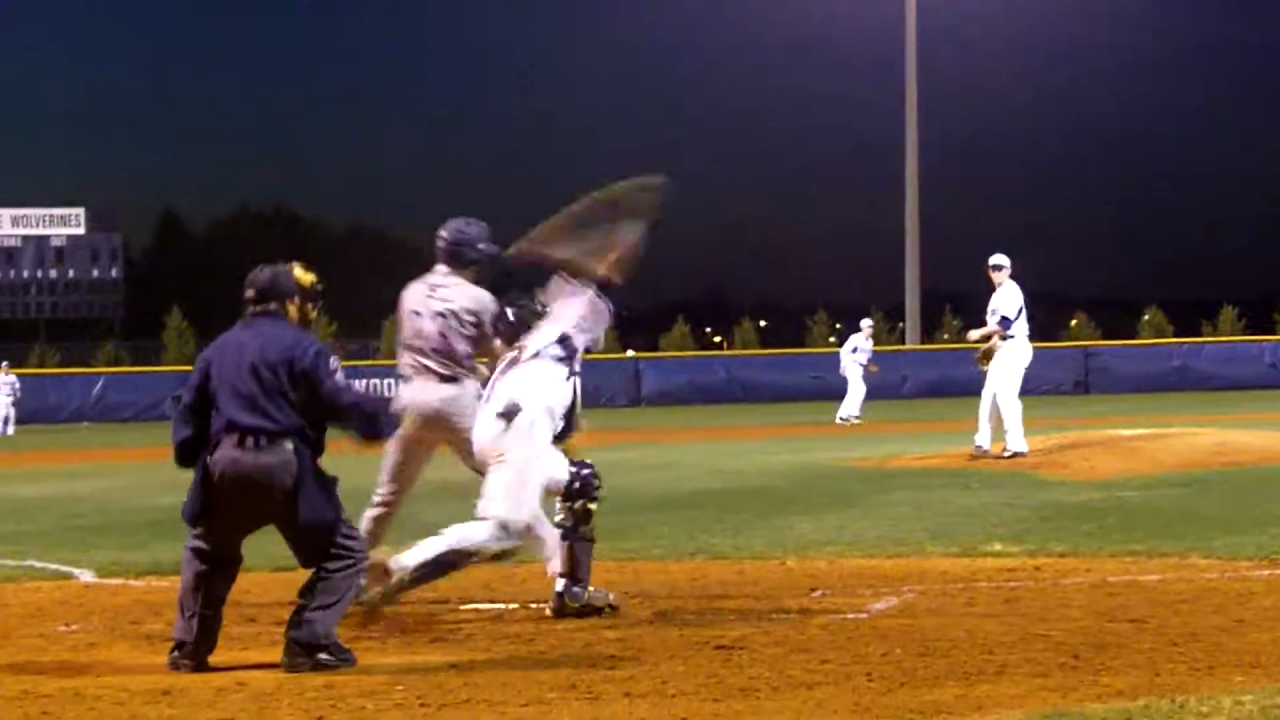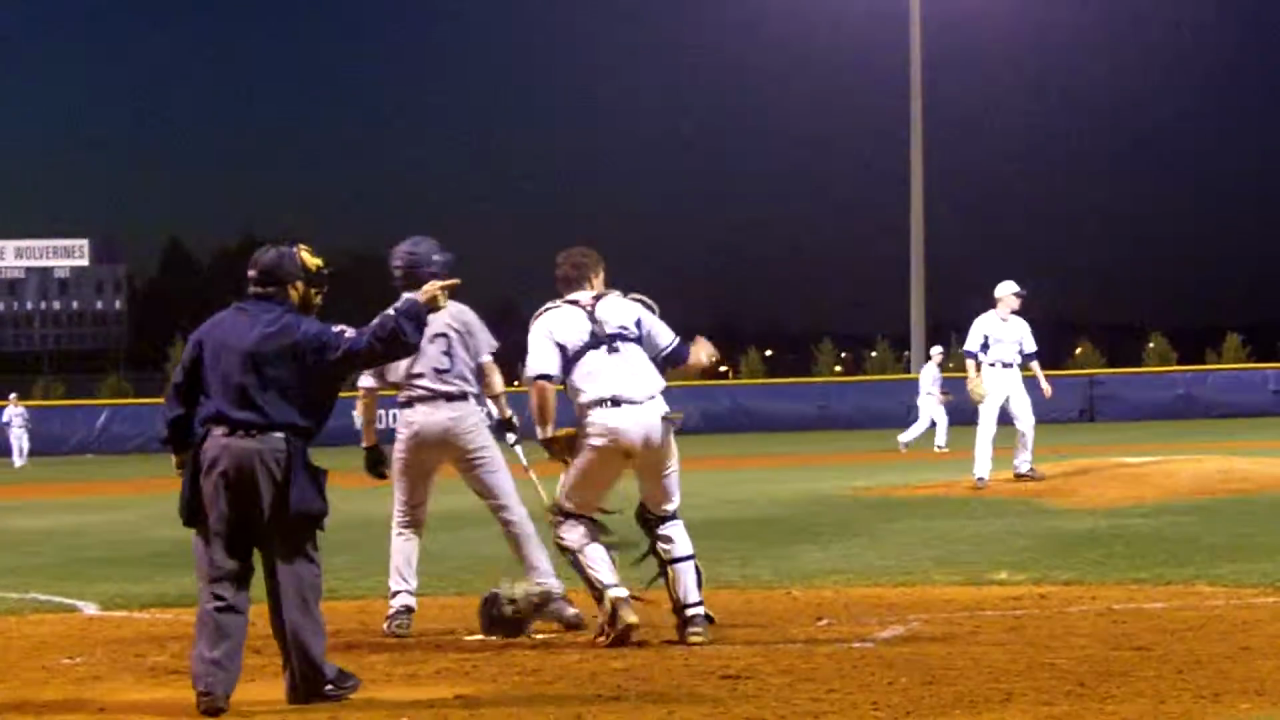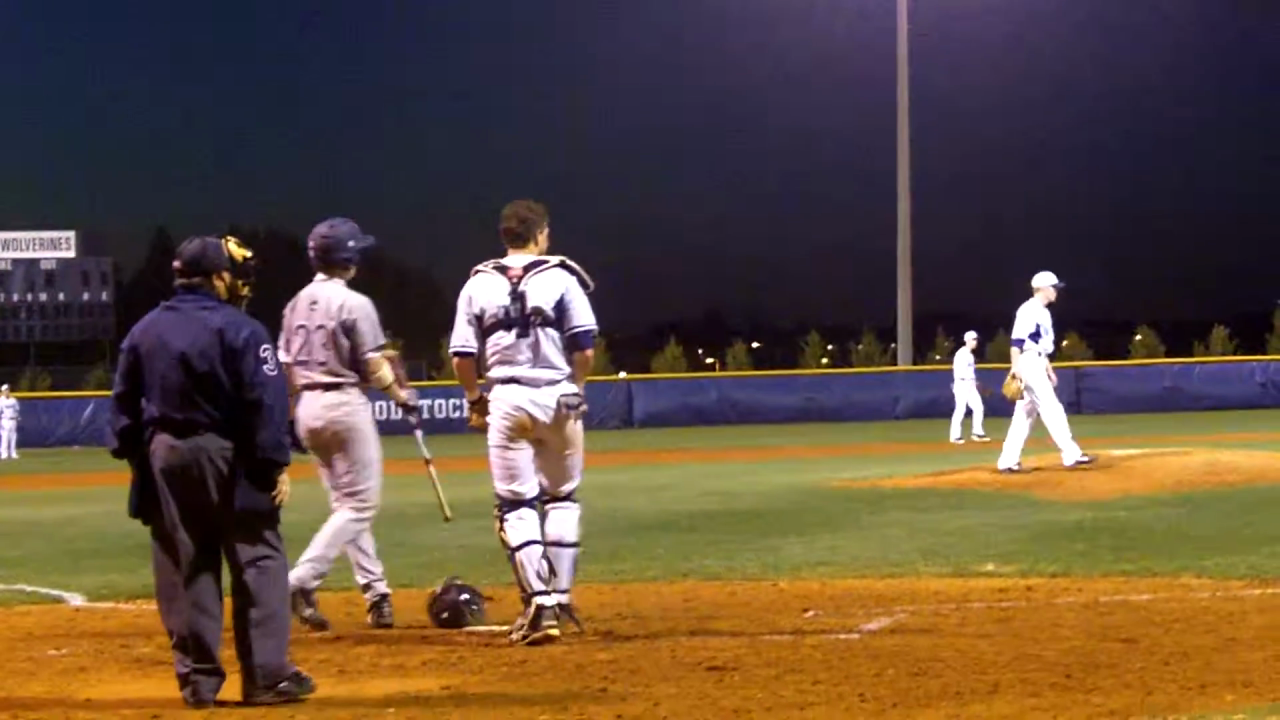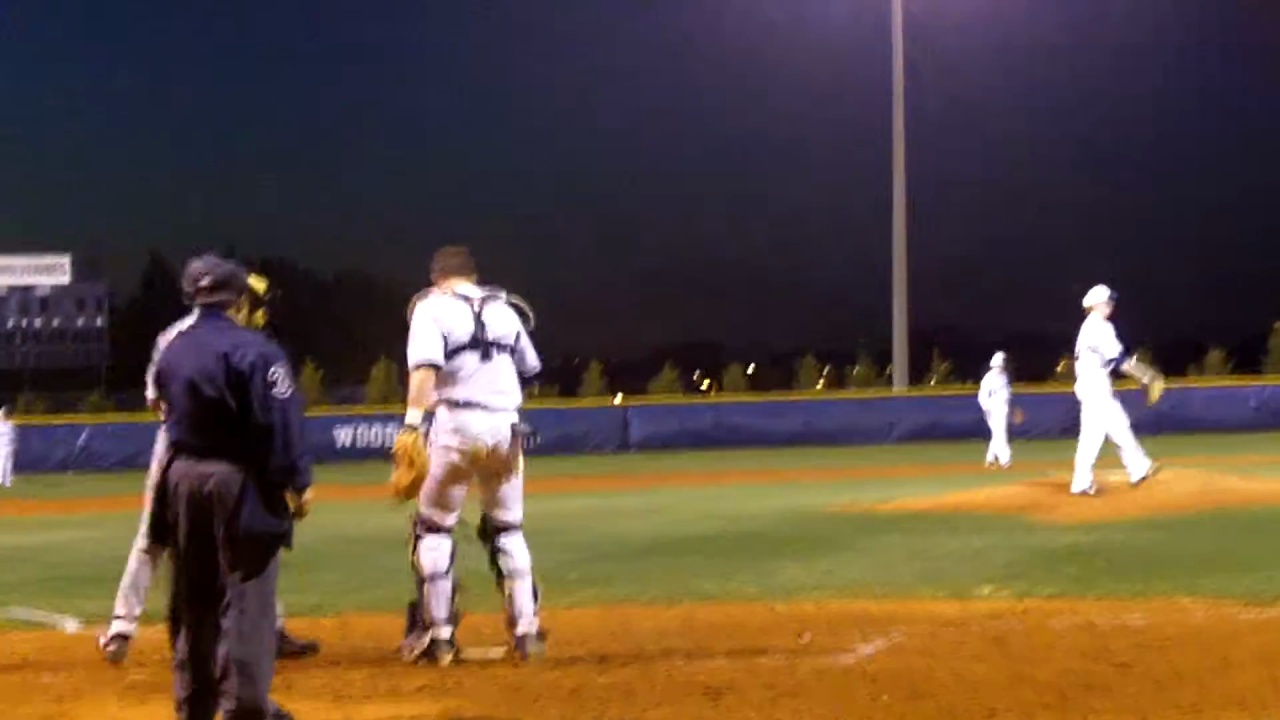
dt=0.7s
person 1, frame 1
left shoulder: (219, 348)
right shoulder: (303, 347)
left elbow: (188, 416)
right elbow: (344, 403)
left wrist: (198, 462)
right wrist: (383, 417)
left hip: (226, 464)
right hip: (285, 465)
left knee: (207, 550)
right knee: (345, 553)
left ankle: (189, 647)
right ankle: (307, 645)
person 1, frame 2
left shoulder: (212, 328)
right shoulder: (302, 334)
left elbow: (181, 391)
right elbow: (369, 344)
left wrist: (181, 444)
right wrist: (417, 306)
left hip: (215, 452)
right hip: (275, 456)
left knee: (221, 573)
right knee: (292, 567)
right ankle: (310, 677)
person 1, frame 3
left shoulder: (144, 329)
right shoulder: (240, 329)
left elbow: (124, 401)
right elbow: (266, 402)
left wrist: (134, 454)
right wrist: (278, 463)
left hip: (165, 456)
right hip: (226, 455)
left knee: (183, 570)
right knee: (258, 560)
left ankle: (197, 678)
right ankle: (266, 672)
person 1, frame 4
left shoulder: (173, 351)
right shoulder: (253, 350)
left elbow: (173, 415)
right elbow: (277, 423)
right wrist: (296, 482)
left hip: (184, 478)
right hip: (239, 481)
left knee: (193, 594)
right knee: (246, 592)
person 2, frame 1
right shoulder: (564, 326)
right hip: (519, 432)
left knee: (581, 481)
right knee: (499, 533)
left ankle: (572, 592)
right ankle: (396, 572)
person 2, frame 2
left shoulder: (548, 321)
right shoulder: (627, 307)
left elbow: (541, 383)
right elbow: (679, 356)
left wrist: (546, 433)
right wrist: (701, 355)
left hip: (604, 425)
right hip: (652, 418)
left knee: (571, 519)
right knee: (662, 518)
left ankle: (615, 601)
right ankle: (693, 616)
person 2, frame 3
left shoulder: (478, 284)
right shoulder: (562, 277)
left elbow: (462, 358)
right elbow: (584, 350)
left wrist: (474, 399)
left hip: (507, 401)
right hip: (558, 399)
left knee: (516, 506)
right knee: (561, 499)
left ankle: (540, 606)
right ankle: (558, 598)
person 2, frame 4
left shoulder: (432, 307)
right shoulder: (504, 309)
left elbow: (425, 369)
right elbow: (529, 375)
left wrist: (412, 424)
left hip: (457, 425)
right hip: (506, 426)
left knee: (434, 528)
right knee: (505, 530)
left ankle: (438, 635)
right ankle: (526, 631)
person 3, frame 1
left shoulder: (411, 292)
right shoulder: (479, 299)
right elbow: (492, 353)
left hip: (411, 395)
right hip: (456, 397)
left knee: (388, 494)
person 3, frame 2
right shoulder: (458, 313)
left elbow: (367, 391)
right elbow: (488, 368)
left wrist: (370, 445)
right wrist: (505, 414)
left hip: (414, 420)
right hip: (462, 416)
left knee: (407, 521)
right knee: (509, 508)
left ankle: (400, 606)
right ankle: (550, 595)
person 3, frame 3
left shoulder: (297, 303)
right shoulder: (354, 303)
left elbow: (285, 365)
right elbow: (373, 366)
left wrist: (288, 420)
right wrist: (404, 397)
left hip: (306, 408)
right hip: (345, 404)
left knee: (352, 502)
right knee: (358, 505)
left ankle: (377, 596)
right ankle: (300, 583)
person 3, frame 4
left shoulder: (170, 336)
left elbow: (154, 398)
left hip: (172, 439)
left knee: (149, 540)
left ankle: (121, 631)
right ankle: (272, 632)
person 4, frame 1
left shoulder: (1011, 291)
right shoulder: (997, 294)
left elbow: (1004, 324)
left wrist: (979, 333)
right wrist: (986, 339)
left hip: (1016, 347)
right hip: (1002, 349)
left knee: (1006, 396)
right knee: (988, 394)
left ankle: (1017, 446)
right ankle: (983, 443)
person 4, frame 2
left shoulder: (1020, 324)
right shoulder: (983, 321)
left elbow: (1030, 354)
right elbow: (970, 352)
left wrist: (1042, 380)
right wrist: (972, 377)
left hip: (1013, 376)
right hip: (991, 376)
left knee: (1026, 422)
right knee: (987, 426)
left ankle: (1023, 467)
right ankle: (981, 474)
person 4, frame 3
left shoulder: (1044, 312)
right shoulder: (1028, 310)
right elbow: (1016, 340)
left wrist: (1049, 370)
right wrist: (1015, 366)
left hip: (1037, 366)
right hip: (1028, 364)
left knee: (1024, 415)
right knee: (1052, 409)
left ankle: (1008, 461)
right ankle: (1072, 455)
person 4, frame 4
left shoulder: (1091, 326)
right shoulder: (1100, 327)
right elbow: (1118, 358)
right wrist: (1144, 374)
left hip: (1098, 385)
right hip: (1094, 384)
left knee: (1121, 423)
right knee: (1093, 434)
left ankle: (1138, 469)
right ankle: (1081, 483)
